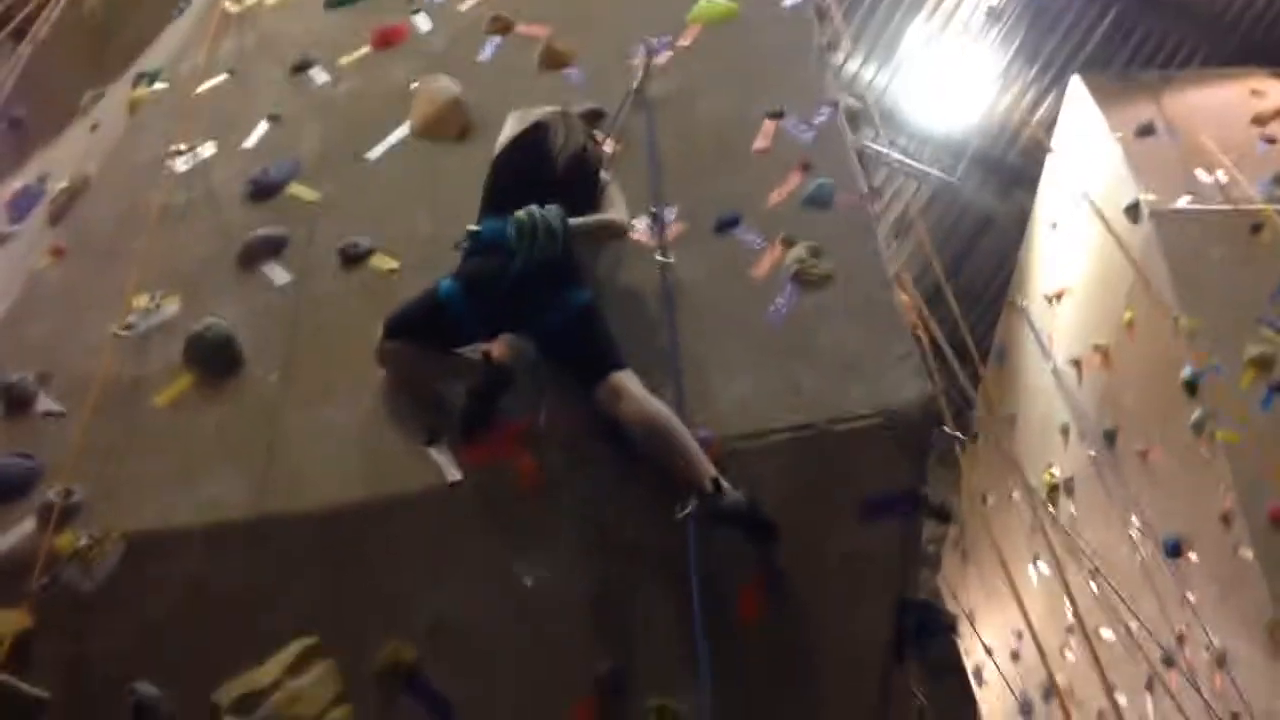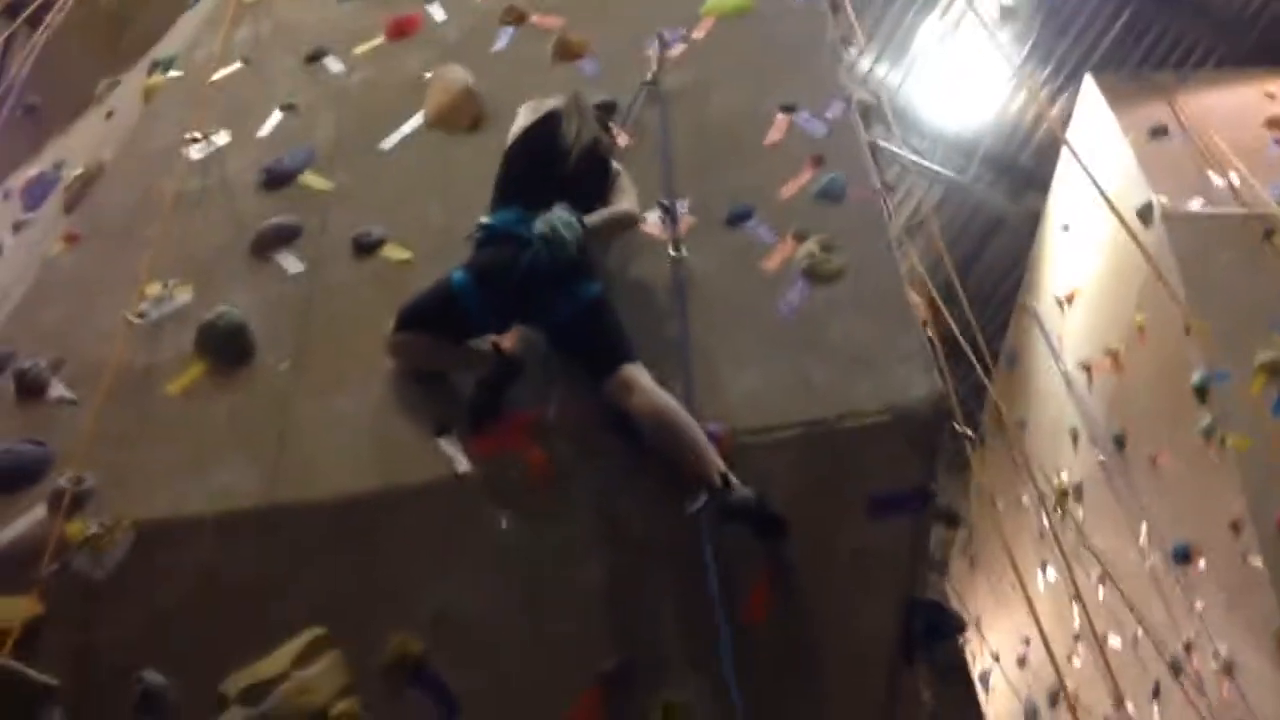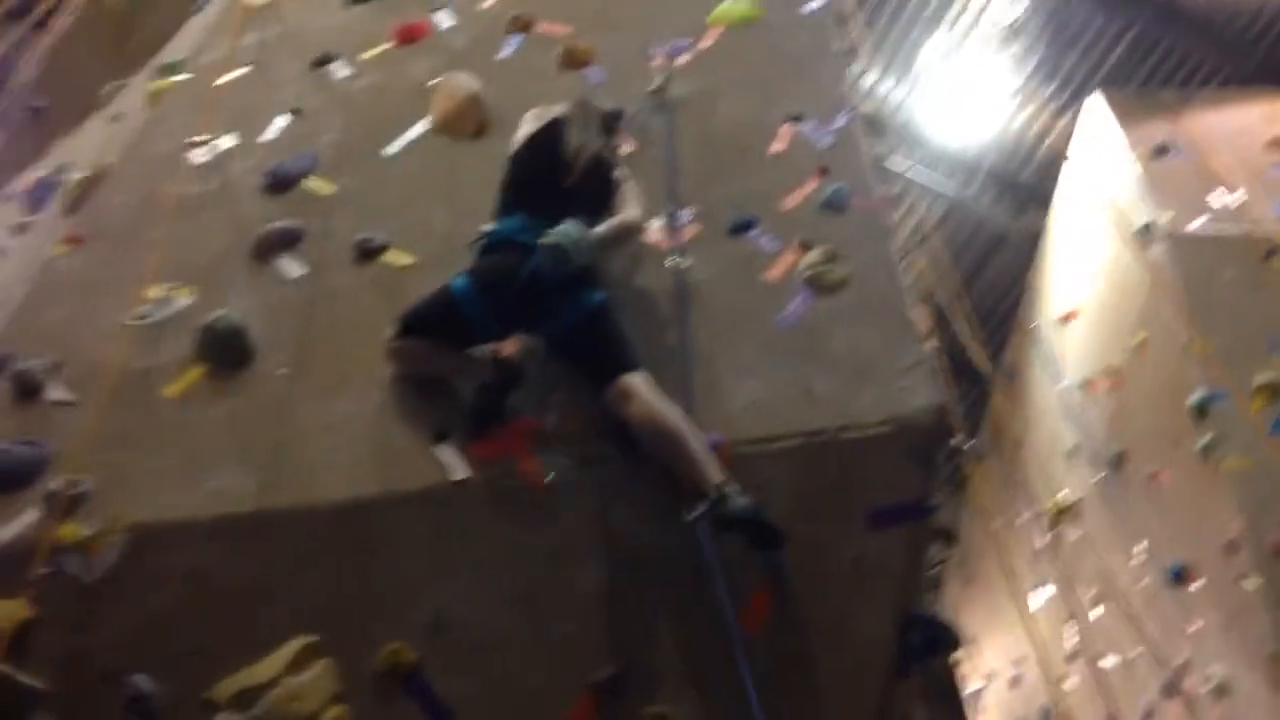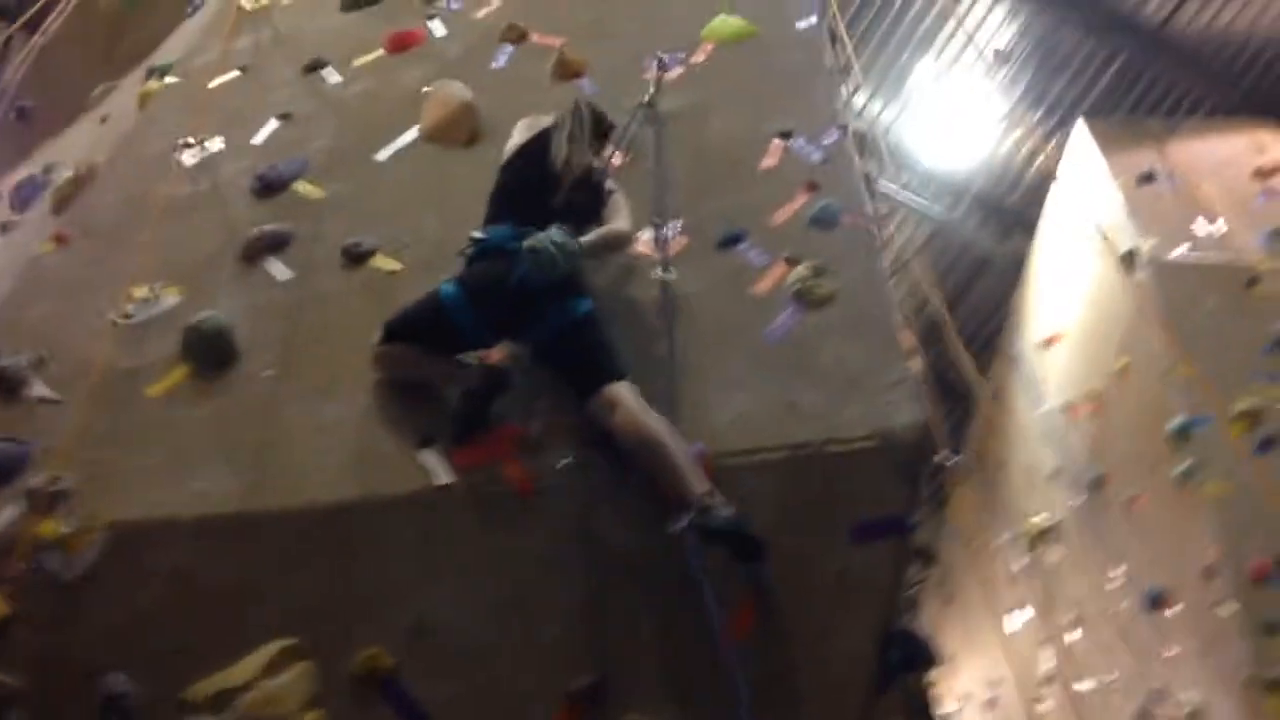
dt=0.1s
person 1, frame 1
left shoulder: (520, 129)
right shoulder: (594, 171)
right elbow: (618, 221)
left wrist: (561, 116)
right wrist: (563, 226)
left hip: (487, 270)
right hip: (552, 279)
left knee: (391, 349)
right knee: (621, 389)
left ankle: (481, 372)
right ankle: (716, 491)
person 1, frame 2
left shoulder: (532, 118)
right shoulder: (607, 163)
right elbow: (627, 212)
left wrist: (564, 105)
right wrist: (581, 227)
left hip: (499, 262)
right hip: (564, 273)
left knee: (402, 340)
right knee: (632, 382)
left ankle: (492, 362)
right ankle: (725, 485)
person 1, frame 3
left shoulder: (537, 125)
right shoulder: (613, 171)
right elbow: (631, 220)
left wrist: (571, 112)
right wrist: (587, 240)
left hip: (502, 269)
right hip: (566, 281)
left knee: (402, 346)
right knee: (632, 390)
left ankle: (493, 369)
right ankle: (724, 495)
person 1, frame 4
left shoulder: (528, 134)
right shoulder: (602, 183)
right elbow: (621, 231)
left wrist: (560, 121)
right wrist: (574, 246)
left hip: (490, 278)
right hip: (555, 291)
left knee: (387, 351)
right knee: (617, 400)
left ankle: (476, 377)
right ankle: (707, 505)
